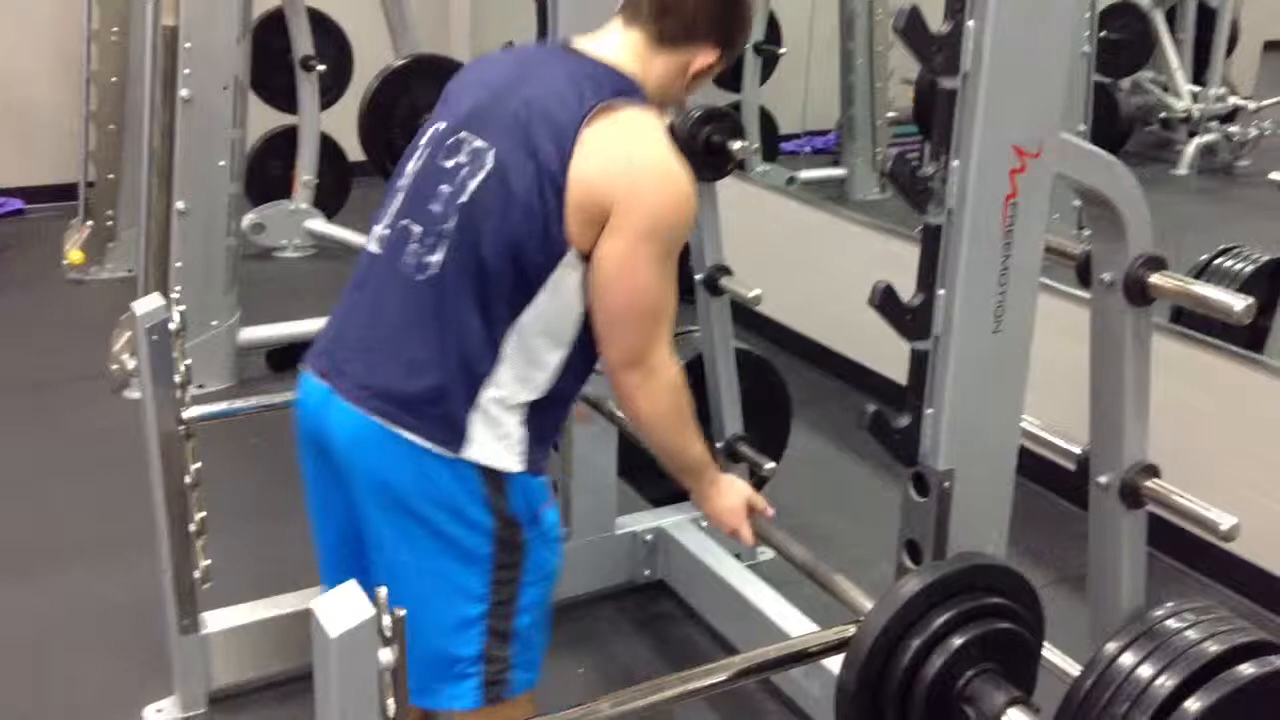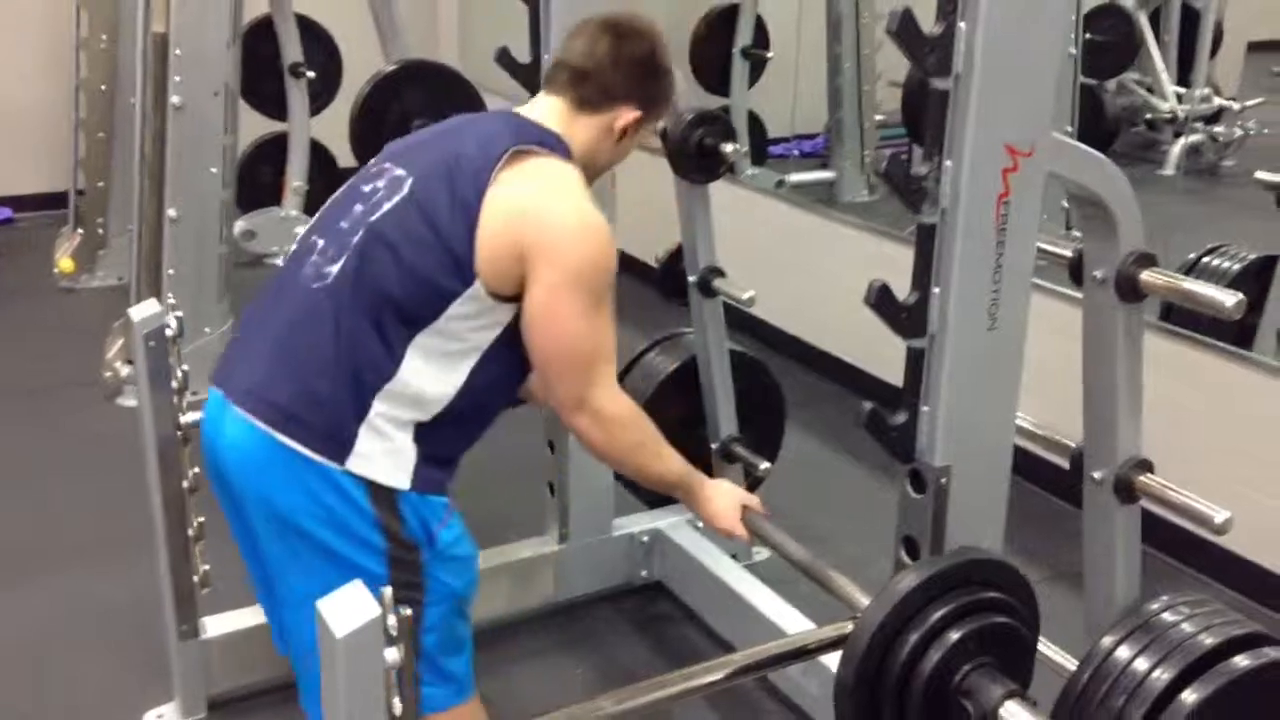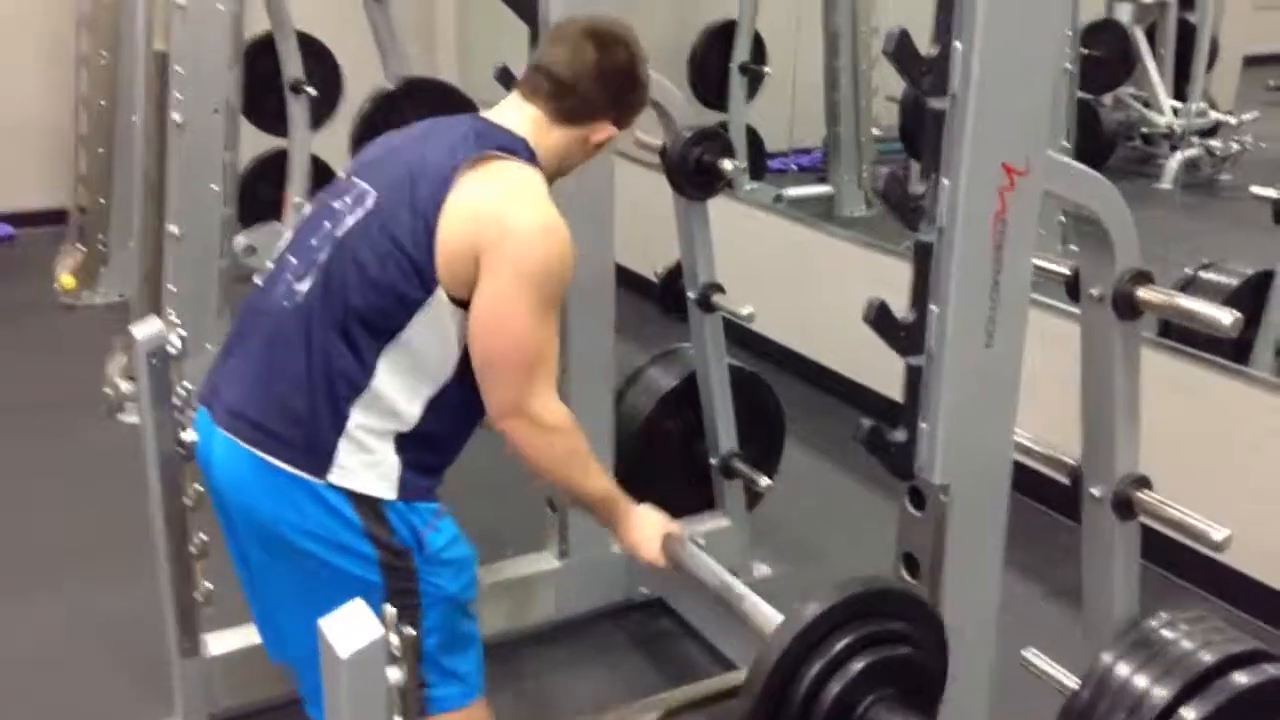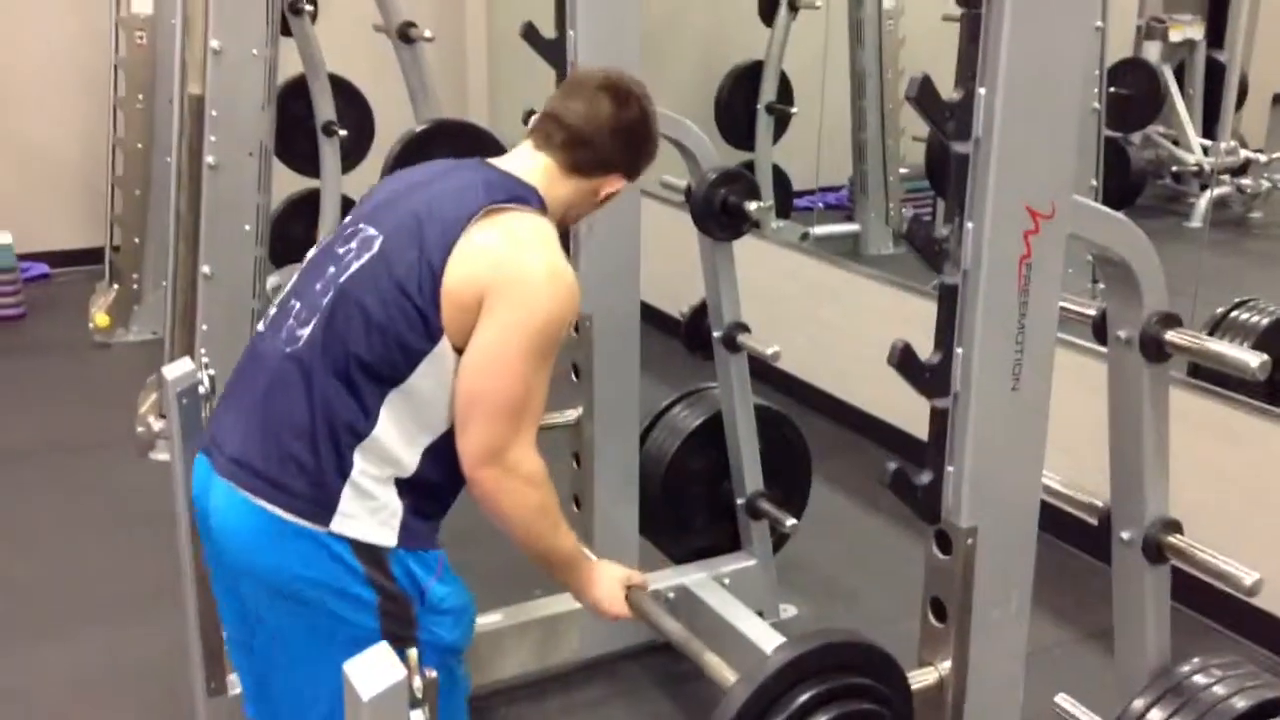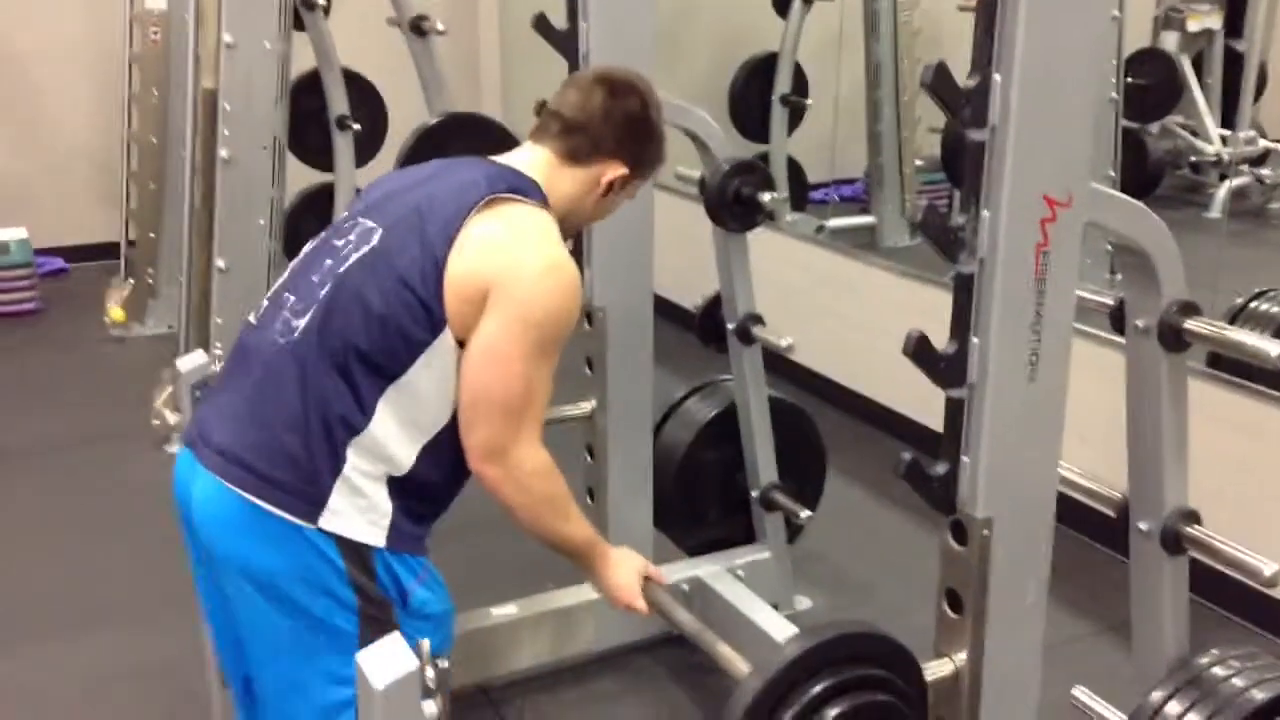
dt=0.4s
person 1, frame 1
left shoulder: (495, 71)
right shoulder: (644, 166)
right elbow: (638, 364)
right wrist: (707, 484)
left hip: (334, 391)
right hip: (443, 443)
left knee: (401, 649)
person 1, frame 2
left shoulder: (450, 138)
right shoulder: (562, 217)
right elbow: (587, 405)
left wrist: (536, 384)
right wrist: (697, 489)
left hip: (239, 413)
right hip: (333, 457)
person 1, frame 3
left shoulder: (421, 140)
right shoulder: (522, 219)
right elbow: (521, 409)
right wrist: (622, 515)
left hip: (234, 429)
right hip: (322, 473)
person 1, frame 4
left shoulder: (423, 181)
right shoulder: (530, 266)
right elbow: (494, 460)
right wrist: (583, 573)
left hip: (230, 478)
right hip: (320, 522)
person 1, frame 5
left shoulder: (428, 180)
right shoulder: (533, 261)
right elbow: (499, 454)
right wrist: (600, 559)
left hip: (215, 470)
right hip: (309, 516)
